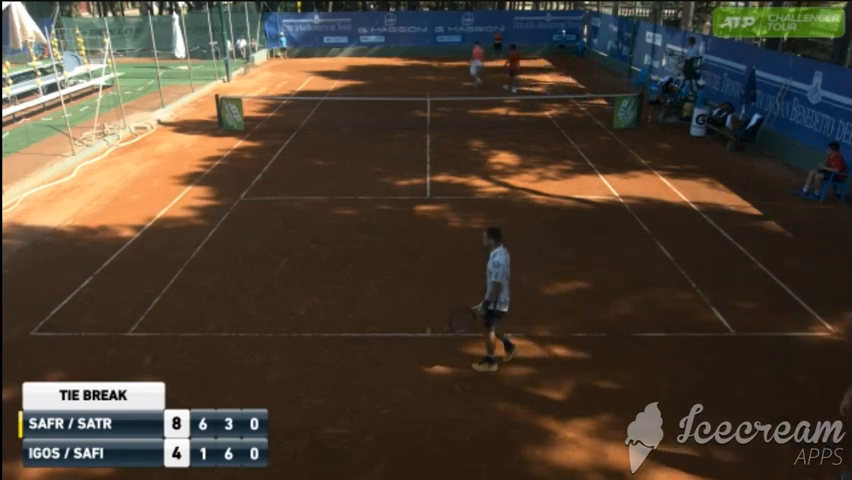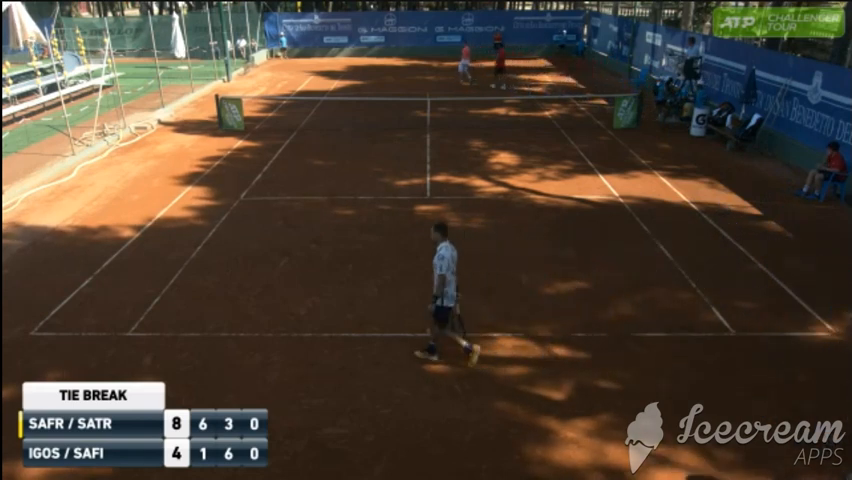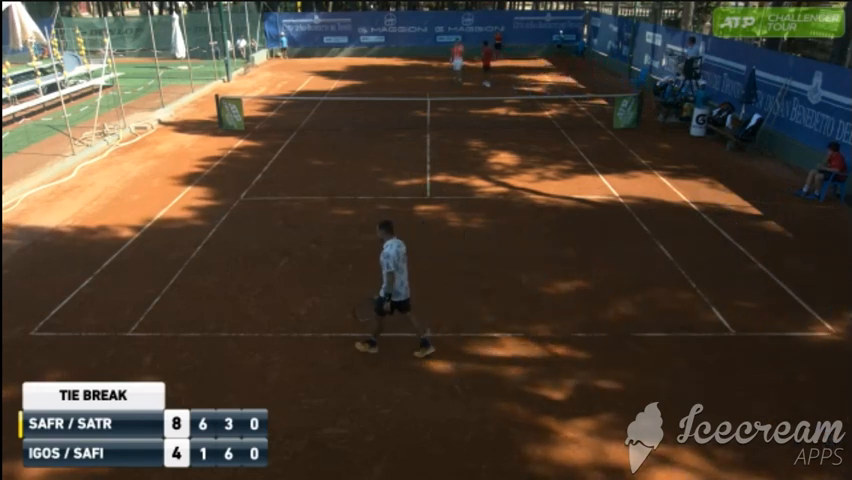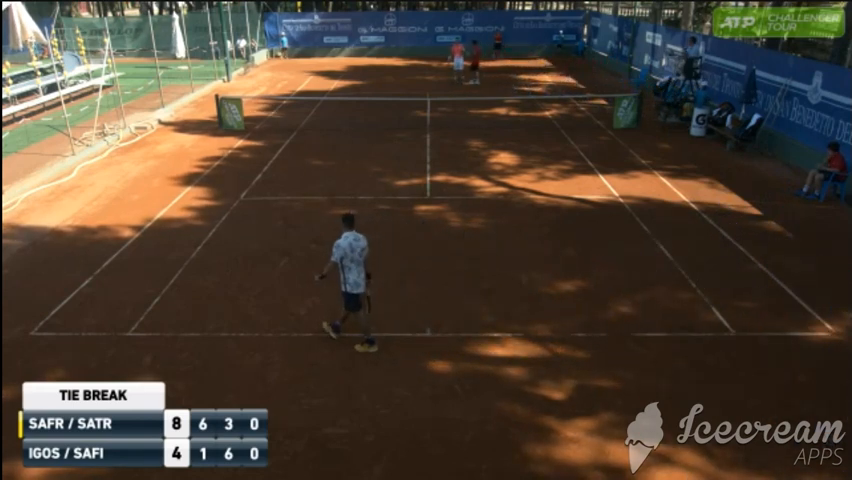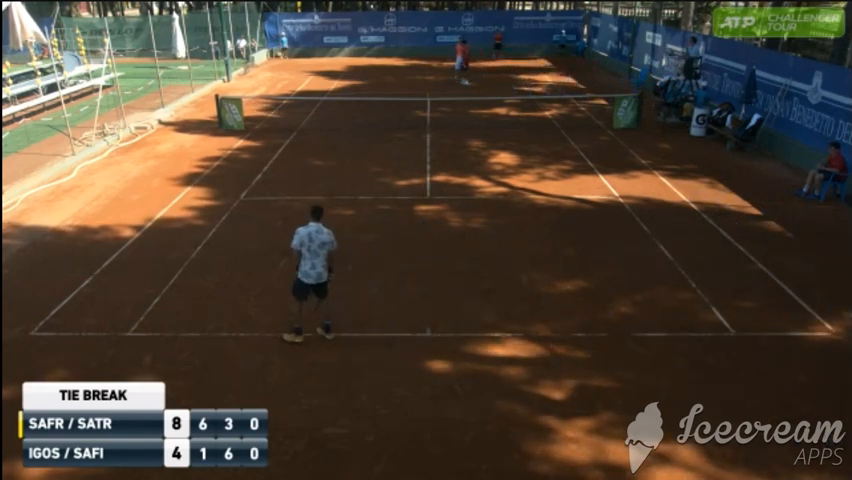
dt=0.5s
person 1, frame 1
left shoulder: (497, 260)
right shoulder: (502, 252)
left elbow: (496, 287)
left wrist: (485, 305)
left hip: (495, 302)
right hip: (497, 300)
left knee: (488, 329)
right knee: (490, 327)
left ankle: (489, 362)
right ankle: (510, 347)
person 1, frame 2
left shoulder: (442, 254)
right shoulder: (450, 248)
left elbow: (442, 280)
left wrist: (434, 301)
left hip: (443, 298)
right hip: (448, 295)
left knee: (443, 330)
right knee: (436, 322)
left ankle: (469, 348)
right ankle: (431, 351)
person 1, frame 3
left shoulder: (387, 252)
right shoulder: (400, 244)
left elbow: (390, 277)
left wrist: (387, 299)
left hip: (392, 292)
right hip: (403, 289)
left knee: (379, 317)
right knee: (409, 316)
left ankle: (372, 344)
right ankle: (426, 344)
person 1, frame 4
left shoulder: (341, 244)
right shoulder: (362, 239)
left elbow: (332, 263)
left wrist: (321, 276)
right wrist: (367, 276)
left hip: (350, 284)
right hip: (360, 281)
left knee: (358, 313)
right knee: (349, 307)
left ankle: (370, 342)
right ankle: (335, 328)
person 1, frame 5
left shoulder: (301, 232)
right shoulder: (328, 234)
left elbow: (297, 253)
right elbow: (330, 254)
left wrist: (298, 268)
right wrist: (330, 270)
left hip: (305, 275)
right hip: (322, 274)
left knee: (298, 302)
right knee: (322, 301)
left ankle: (297, 332)
right ankle: (327, 329)
